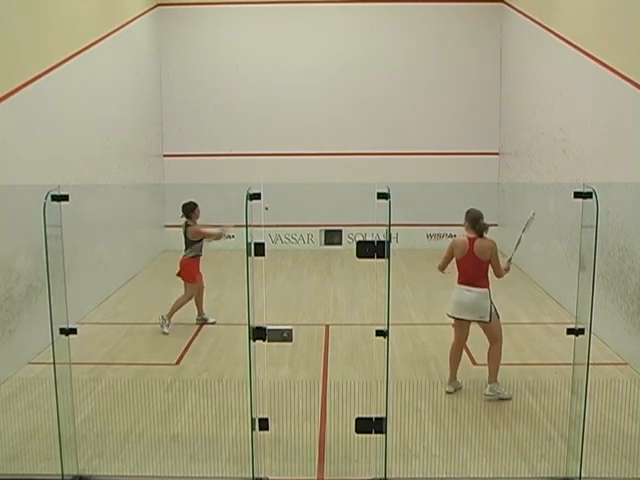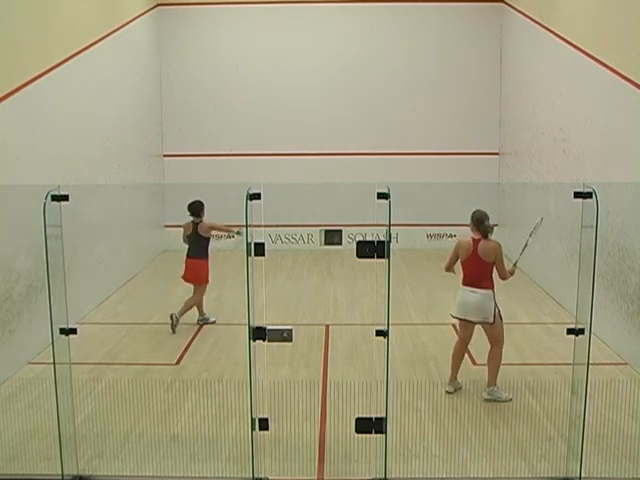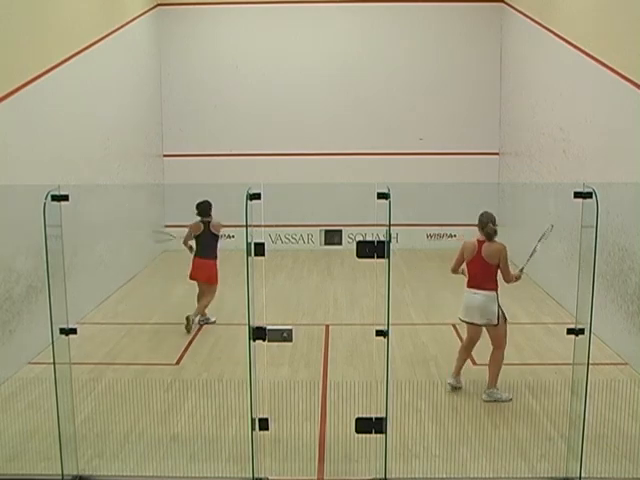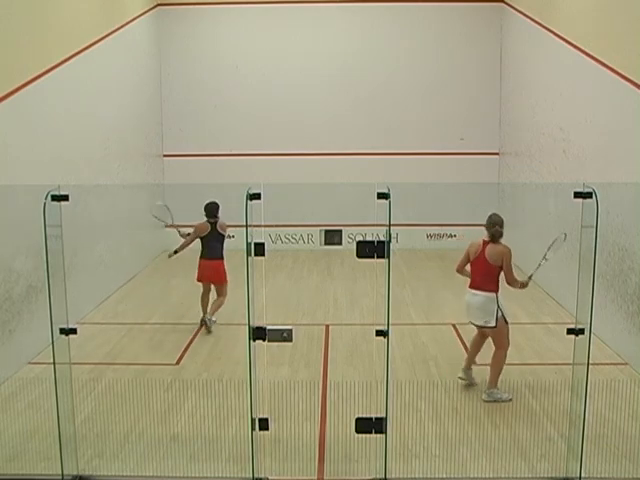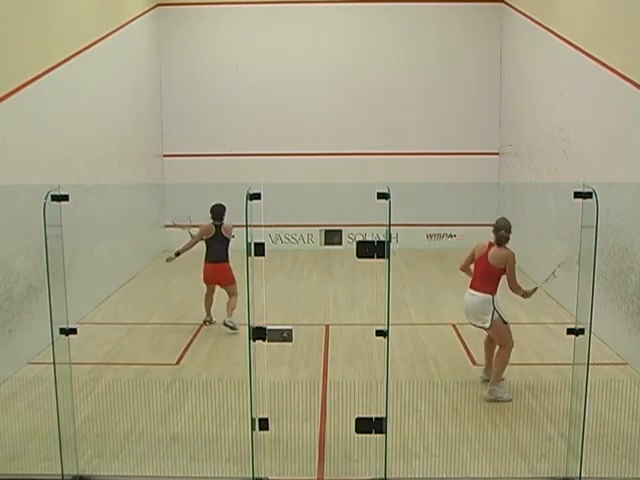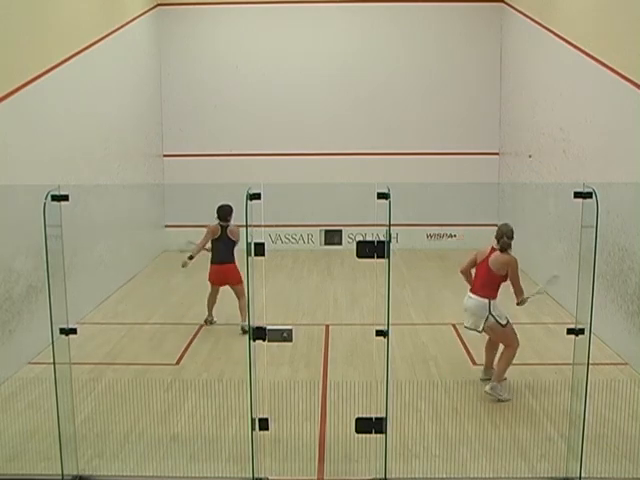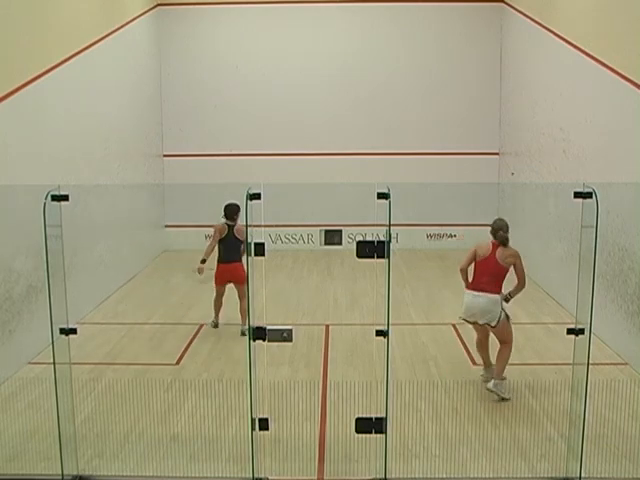
dt=0.1s
person 1, frame 1
left shoulder: (457, 243)
right shoulder: (489, 244)
left elbow: (441, 267)
right elbow: (499, 274)
left wrist: (442, 268)
right wrist: (506, 268)
left hip: (460, 294)
right hip: (480, 297)
left knee: (459, 340)
right knee: (496, 341)
left ankle: (452, 382)
right ankle: (492, 386)
person 1, frame 2
left shoulder: (462, 243)
right shoulder: (494, 246)
left elbow: (447, 268)
right elbow: (503, 276)
left wrist: (452, 268)
right wrist: (511, 271)
left hip: (465, 295)
right hip: (485, 298)
left knee: (462, 340)
right knee: (497, 344)
left ankle: (452, 382)
right ankle: (491, 388)
person 1, frame 3
left shoulder: (467, 245)
right shoulder: (499, 248)
left elbow: (454, 269)
right elbow: (507, 278)
right wrist: (516, 277)
left hip: (469, 297)
right hip: (488, 299)
left knee: (470, 339)
right knee: (499, 345)
left ankle: (454, 377)
right ankle: (490, 390)
person 1, frame 4
left shoulder: (474, 245)
right shoulder: (504, 251)
left elbow: (459, 269)
right elbow: (510, 281)
right wrist: (521, 284)
left hip: (471, 297)
right hip: (488, 301)
left knee: (482, 333)
right knee: (502, 345)
left ankle: (466, 370)
right ankle: (491, 390)
person 1, frame 5
left shoulder: (480, 247)
right shoulder: (508, 254)
left elbow: (463, 267)
right elbow: (513, 286)
right wrist: (527, 293)
left hip: (471, 298)
right hip: (486, 302)
left knee: (494, 333)
right knee: (507, 344)
left ankle: (488, 370)
right ankle: (493, 389)
person 1, frame 6
left shoulder: (482, 252)
right shoulder: (510, 260)
left elbow: (464, 270)
right elbow: (517, 290)
right wrist: (521, 299)
left hip: (470, 301)
right hip: (484, 306)
left knee: (495, 336)
right knee: (512, 344)
left ankle: (488, 371)
right ankle: (494, 384)
person 1, frame 7
left shoulder: (480, 247)
right shoulder: (513, 254)
left elbow: (463, 268)
right elbow: (522, 283)
left wrist: (468, 284)
right wrist: (510, 295)
left hip: (474, 299)
right hip: (492, 301)
left knee: (482, 335)
right knee: (506, 342)
left ankle: (488, 372)
right ankle: (496, 381)
person 2, frame 1
left shoulder: (189, 225)
right shoulder: (194, 229)
right elbow: (213, 236)
left hip: (189, 260)
right hip: (191, 263)
left knee: (200, 288)
right knee: (189, 295)
left ankle: (201, 316)
right ankle: (166, 318)
person 2, frame 2
left shoulder: (186, 225)
right shoulder: (207, 226)
right elbow: (226, 229)
right wrist: (236, 231)
left hip: (190, 261)
right hip: (199, 263)
left knee: (199, 291)
right knee: (198, 296)
left ankle: (202, 316)
right ankle: (177, 316)
person 2, frame 3
left shoulder: (194, 226)
right shoulder: (217, 224)
left elbow: (185, 242)
left wrist: (190, 247)
left hip: (197, 261)
right hip: (210, 263)
left knee: (202, 291)
right knee: (209, 296)
left ankle: (203, 316)
right ankle: (193, 317)
person 2, frame 4
left shoulder: (200, 226)
right shoulder: (222, 225)
left elbow: (187, 242)
left wrist: (174, 252)
left hip: (204, 263)
right hip: (217, 265)
left knee: (206, 291)
right knee: (222, 295)
left ankle: (205, 316)
right ankle: (209, 318)
person 2, frame 5
left shoulder: (205, 229)
right shoulder: (228, 228)
left elbow: (191, 244)
left wrist: (175, 254)
left hip: (209, 266)
right hip: (223, 267)
left knee: (210, 292)
right knee: (233, 295)
left ankle: (208, 317)
right ankle: (228, 319)
person 2, frame 6
left shoulder: (212, 229)
right shoulder: (235, 230)
left elbow: (202, 244)
left wrist: (189, 258)
left hip: (215, 267)
right hip: (230, 267)
left knee: (213, 293)
right knee: (241, 297)
left ankle: (209, 317)
right ankle: (244, 324)
person 2, frame 7
left shoulder: (219, 228)
right shoulder: (241, 229)
left elbow: (211, 246)
left wrist: (202, 262)
left hip: (222, 267)
right hip: (238, 266)
left knee: (219, 295)
right knee: (243, 298)
left ankle: (216, 319)
right ankle: (244, 327)
